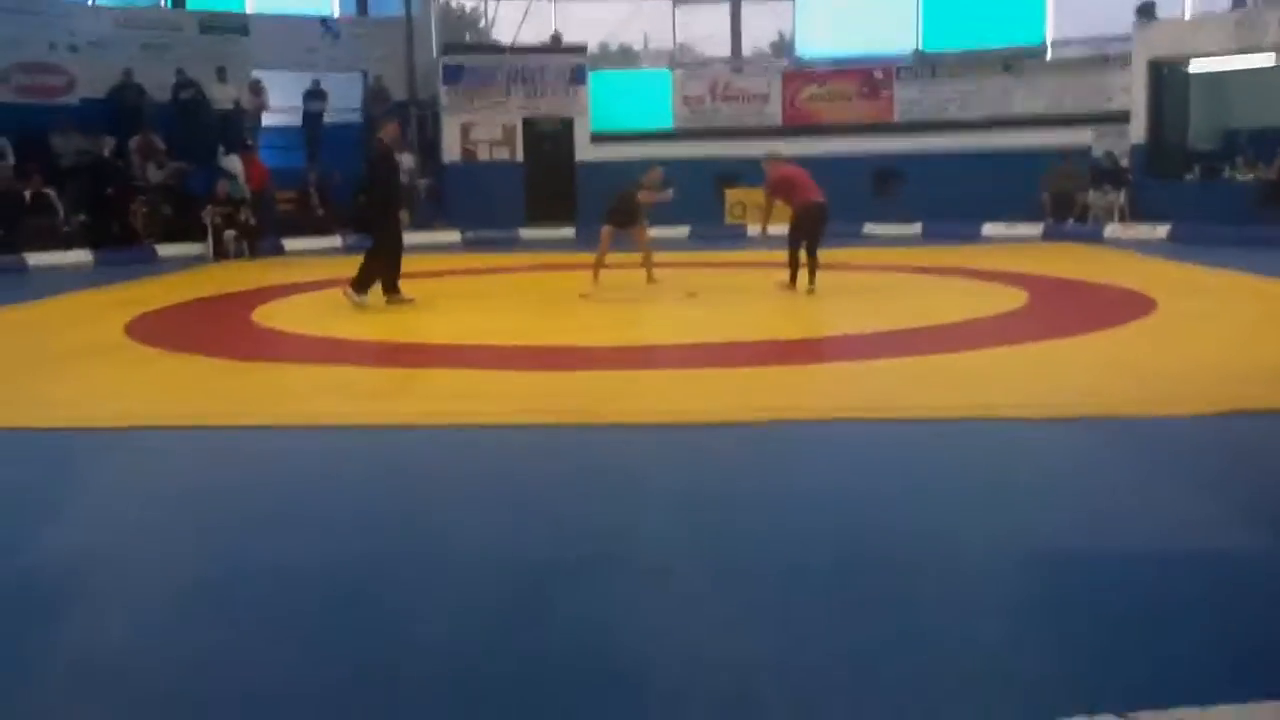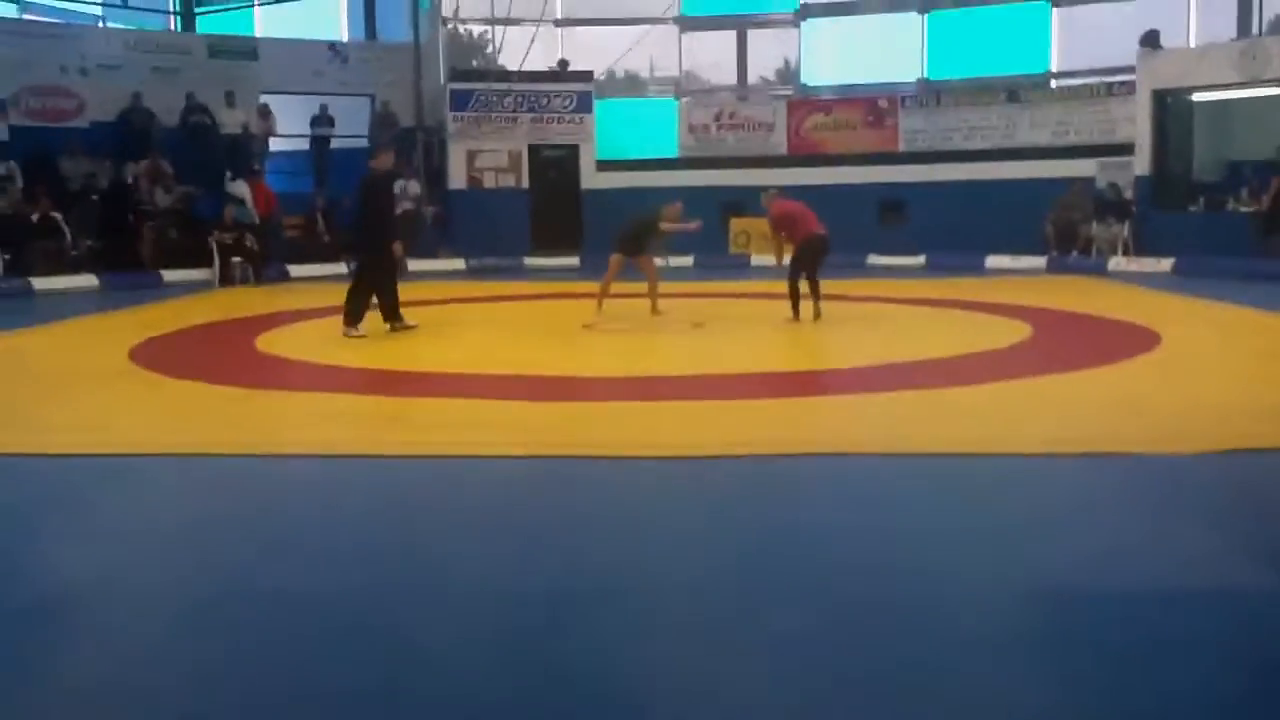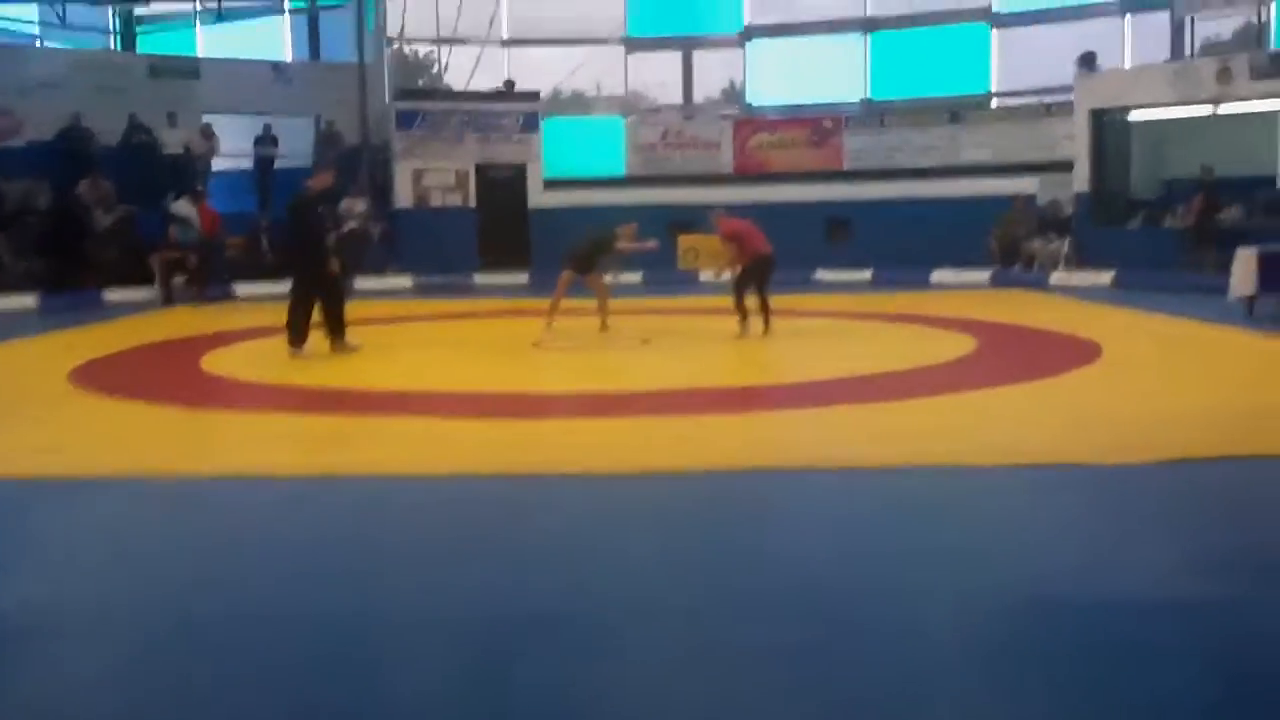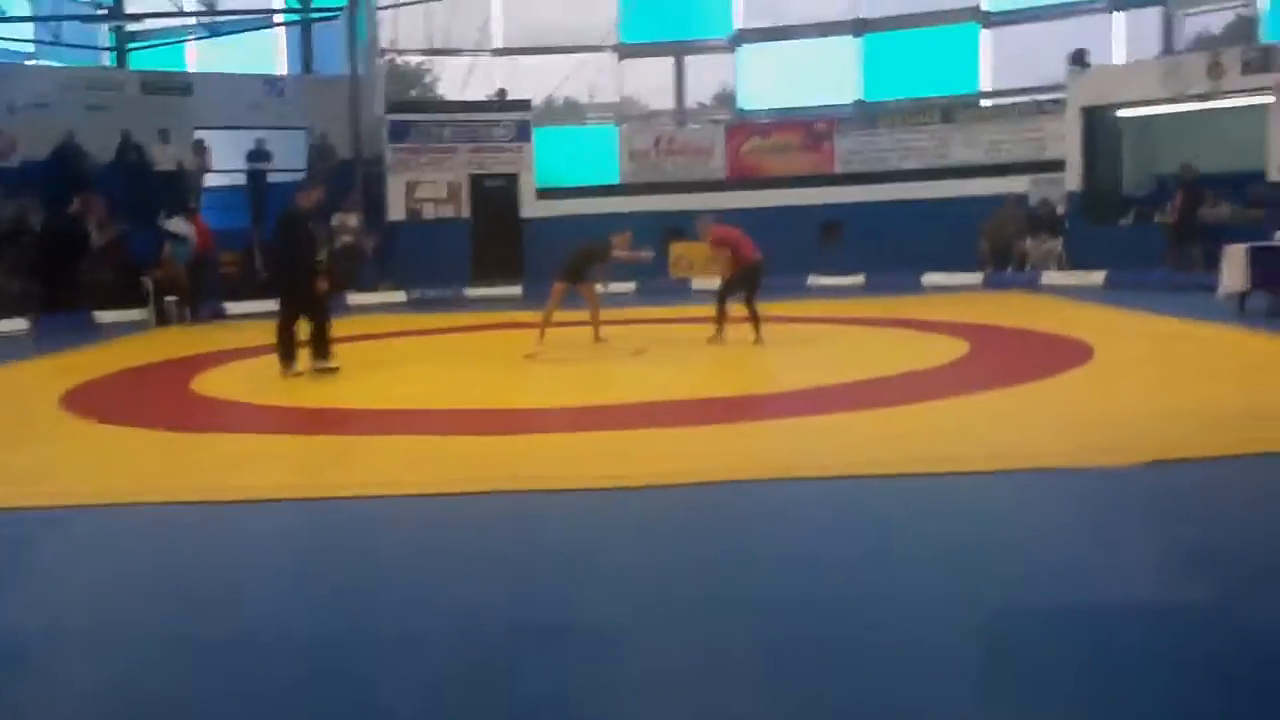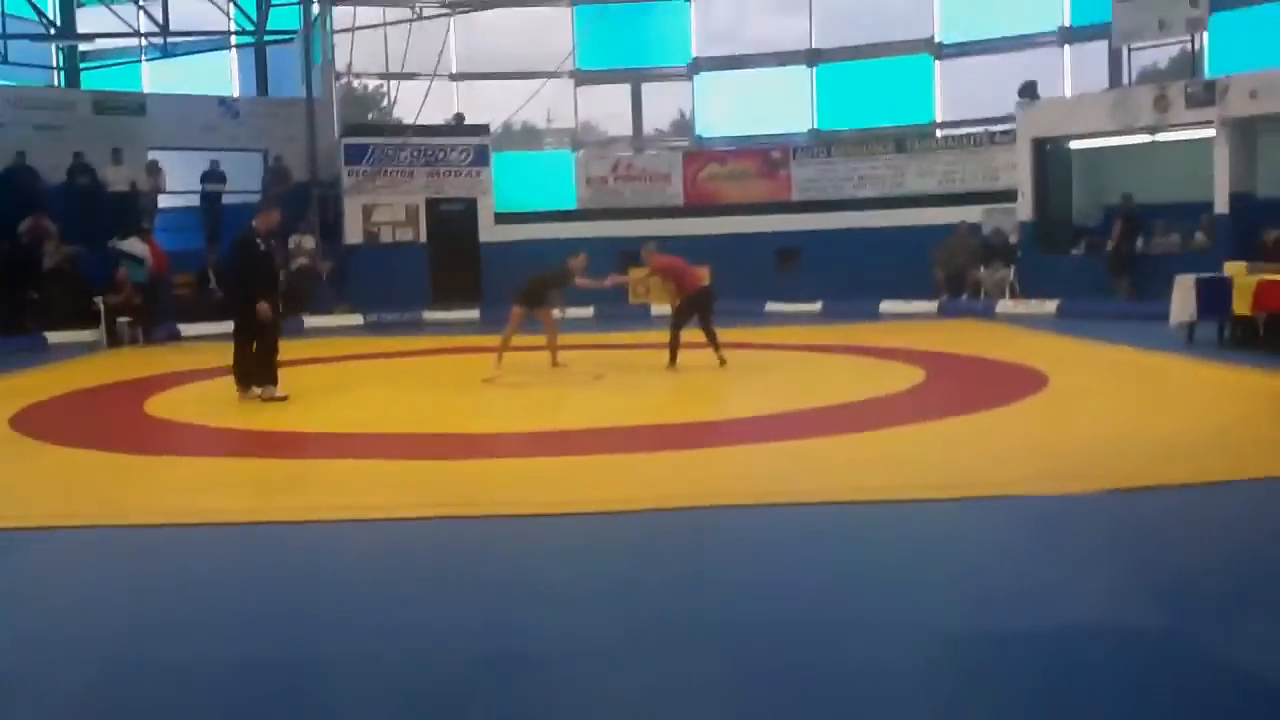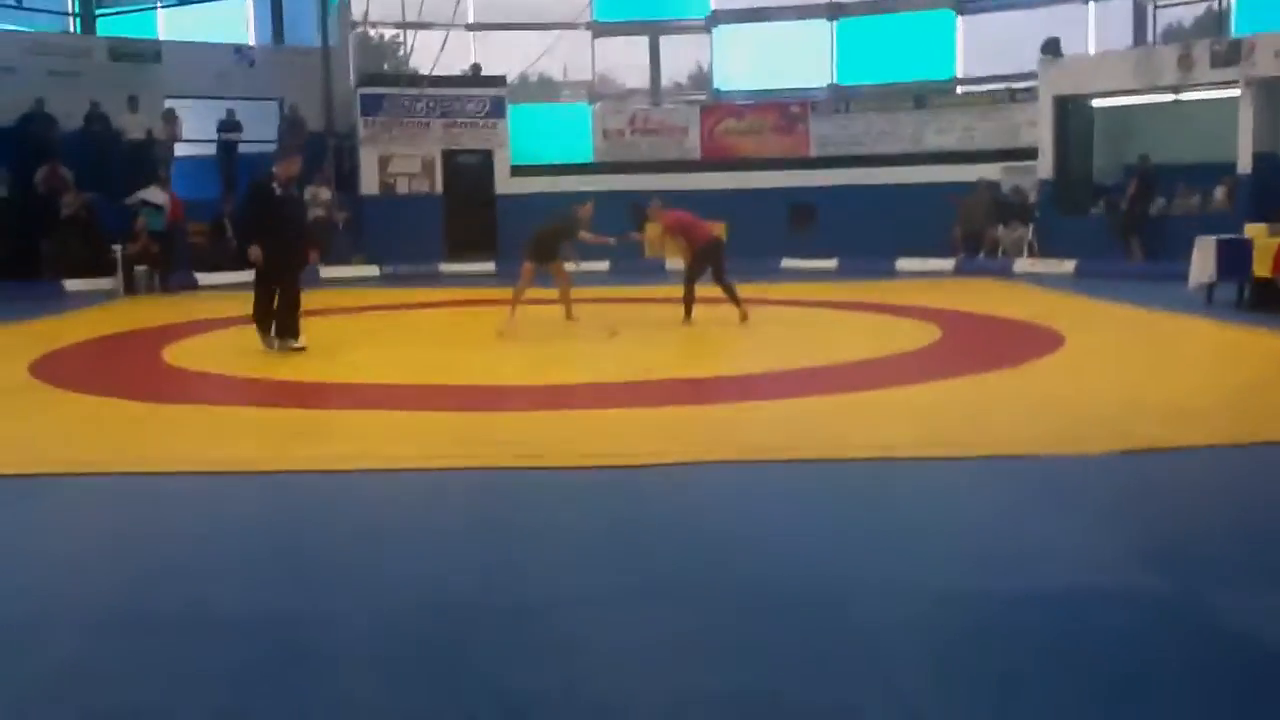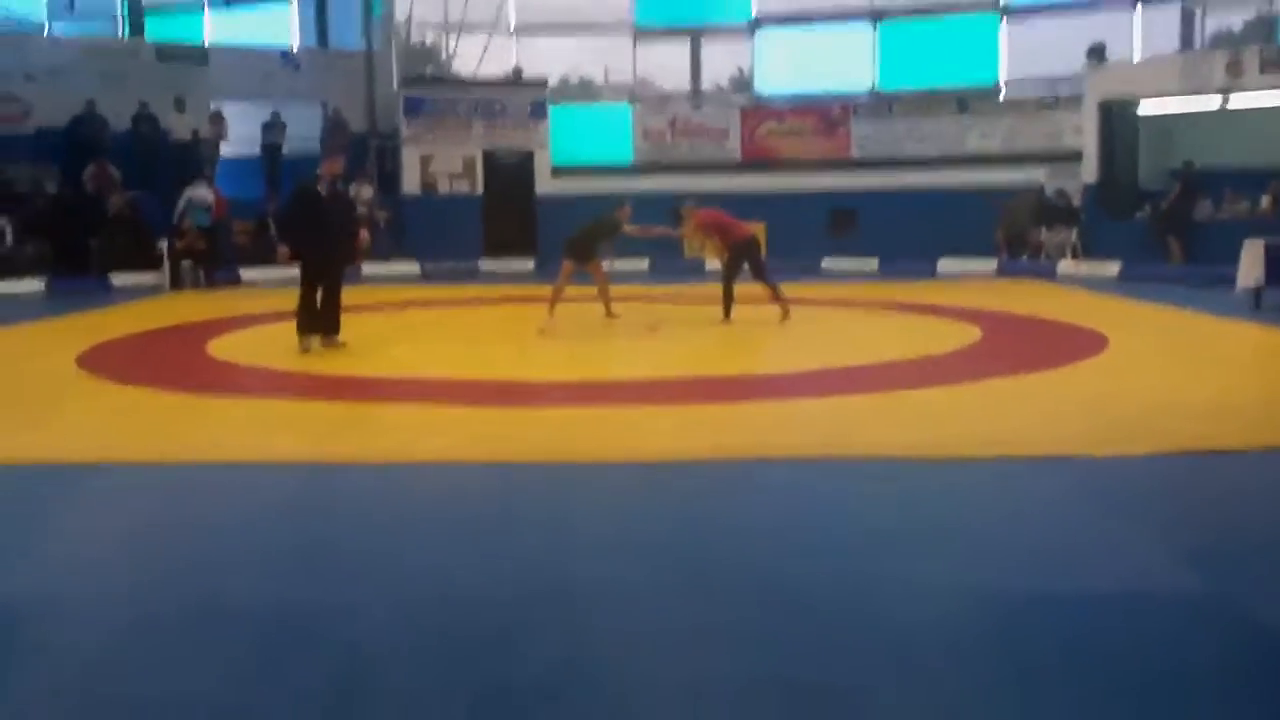
dt=0.2s
person 1, frame 1
left shoulder: (380, 150)
right shoulder: (382, 152)
right elbow: (389, 183)
right wrist: (399, 208)
left hip: (383, 208)
right hip: (383, 209)
left knee: (391, 250)
right knee: (383, 250)
left ankle: (392, 291)
right ankle: (357, 288)
person 1, frame 2
left shoulder: (377, 179)
right shoulder: (375, 181)
right elbow: (381, 214)
left wrist: (392, 239)
right wrist: (393, 240)
left hip: (379, 239)
right hip: (372, 240)
left knee: (386, 280)
right knee: (365, 282)
left ankle: (395, 319)
right ankle: (350, 323)
person 1, frame 3
left shoulder: (317, 198)
right shoulder: (305, 201)
right elbow: (313, 234)
left wrist: (329, 257)
right wrist: (328, 258)
left hip: (318, 258)
right hip: (307, 260)
left knee: (334, 296)
right knee: (303, 302)
left ankle: (337, 338)
right ankle: (296, 343)
person 1, frame 4
left shoulder: (302, 215)
right shoulder: (292, 218)
right elbow: (300, 252)
left wrist: (318, 274)
right wrist: (316, 277)
left hip: (306, 277)
right hip: (292, 277)
left knee: (320, 315)
right knee: (297, 318)
left ankle: (320, 358)
right ankle: (288, 362)
person 1, frame 5
left shoulder: (266, 239)
right shoulder: (245, 240)
right elbow: (241, 274)
left wrist: (272, 299)
right wrist: (259, 301)
left hip: (266, 301)
right hip: (248, 303)
left knee: (268, 344)
right knee: (244, 344)
left ankle: (267, 385)
right ankle: (246, 385)
person 1, frame 6
left shoulder: (293, 189)
right shoulder: (262, 186)
left elbow: (300, 221)
right elbow: (250, 217)
left wrist: (309, 247)
right wrist: (253, 244)
left hip: (290, 251)
right hip: (267, 251)
left knee: (290, 294)
right knee: (265, 293)
left ankle: (287, 336)
right ankle: (266, 333)
person 1, frame 7
left shoulder: (339, 189)
right shoulder: (307, 187)
left elbow: (349, 214)
right elbow: (289, 216)
left wrist: (358, 231)
right wrist: (285, 242)
left hip: (336, 249)
right hip: (312, 250)
left knee: (332, 292)
right knee: (309, 290)
left ankle: (329, 333)
right ankle: (307, 333)
